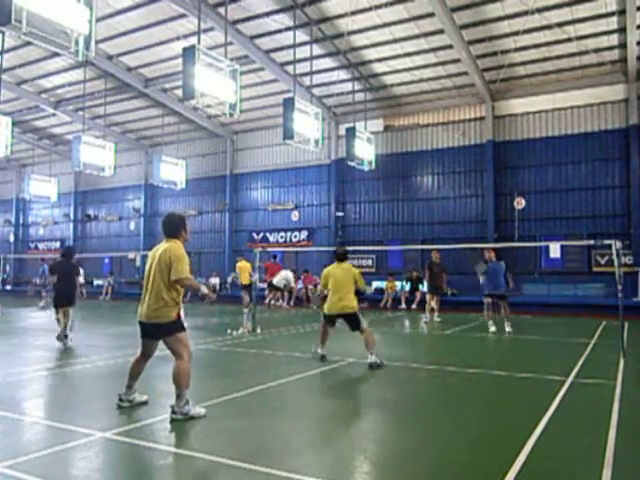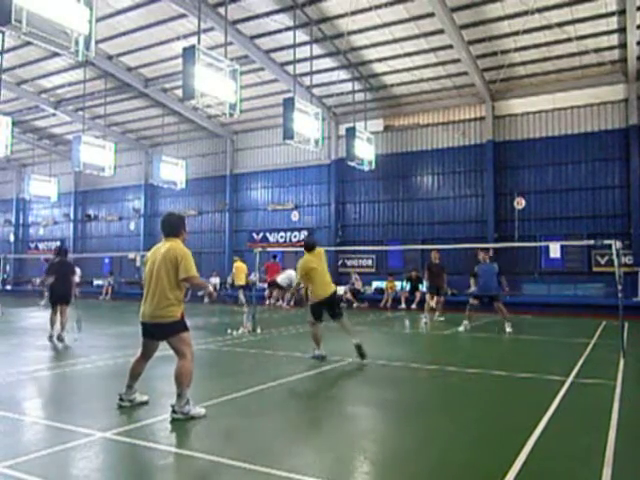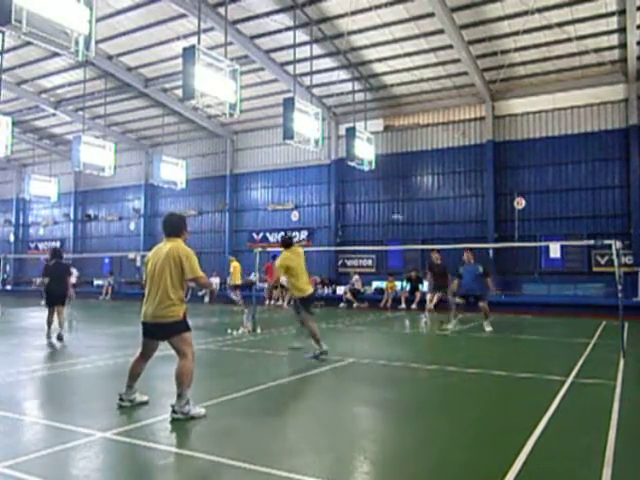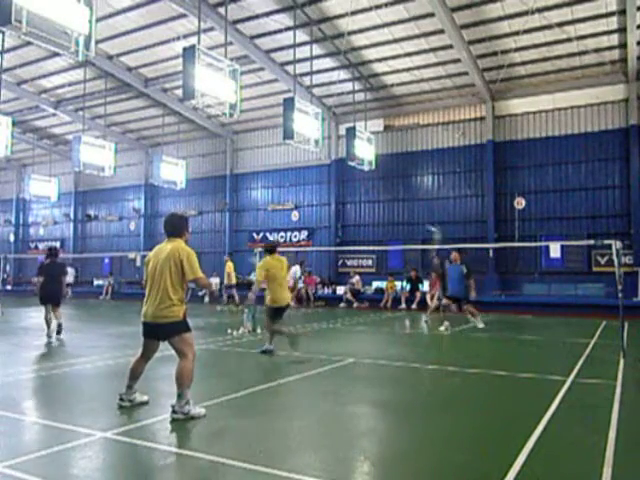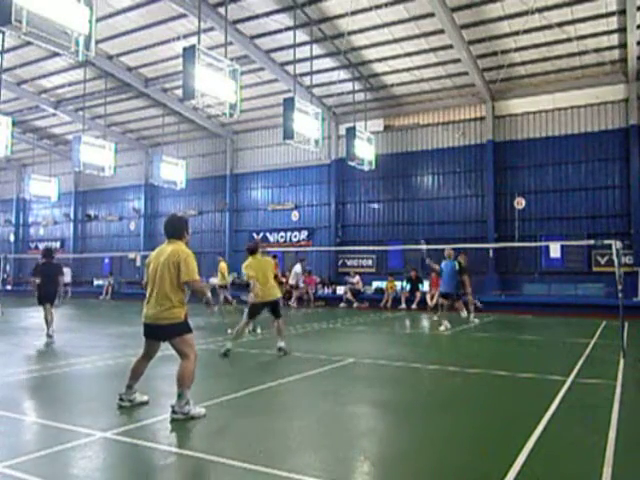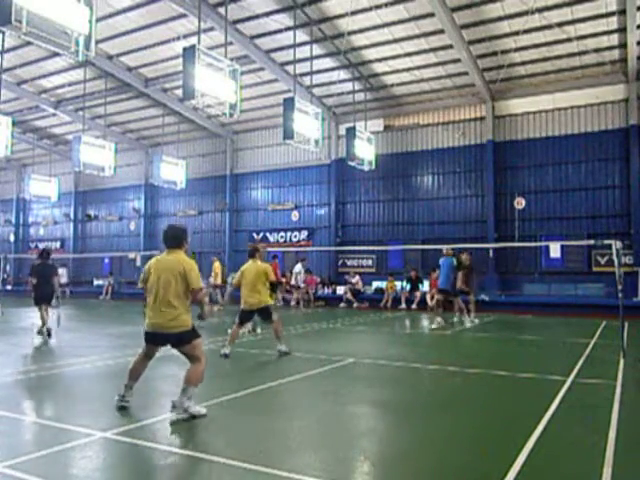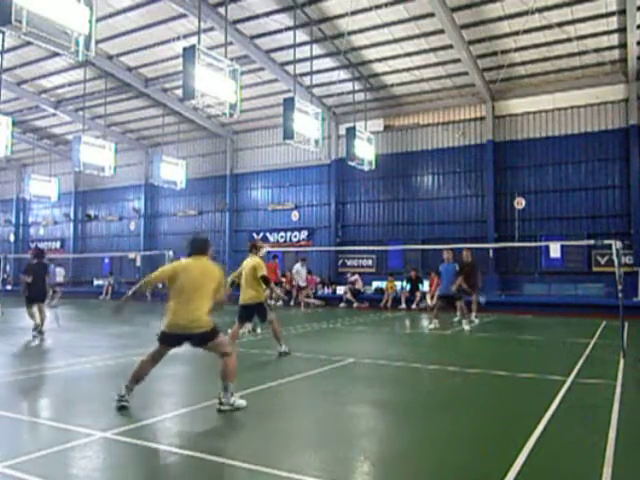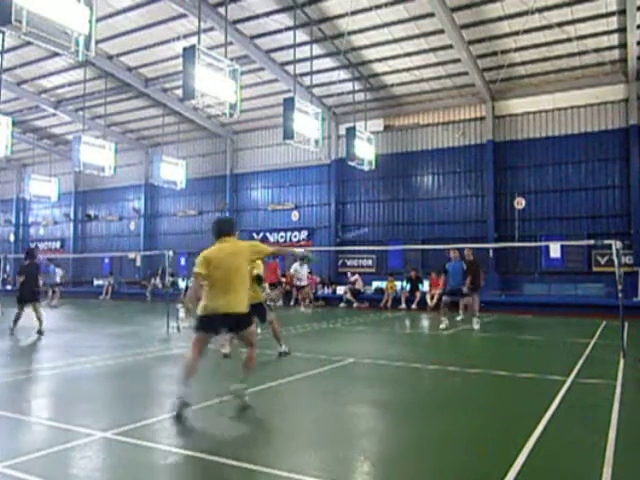
dt=0.2s
person 1, frame 1
left shoulder: (157, 249)
right shoulder: (176, 251)
right elbow: (183, 280)
right wrist: (202, 289)
left hip: (146, 313)
right hip: (166, 314)
left knee: (145, 355)
right knee: (183, 355)
left ankle: (127, 395)
right ankle: (181, 406)
person 1, frame 2
left shoulder: (153, 251)
right shoulder: (180, 251)
right elbow: (193, 280)
right wrist: (208, 288)
left hip: (148, 313)
right hip: (170, 314)
left knee: (145, 355)
right knee: (186, 355)
left ankle: (128, 395)
right ankle: (182, 406)
person 1, frame 3
left shoulder: (154, 251)
right shoulder: (183, 251)
right elbow: (200, 280)
right wrist: (211, 286)
left hip: (149, 313)
right hip: (171, 314)
left knee: (145, 355)
right knee: (187, 355)
left ankle: (128, 395)
right ankle: (182, 406)
person 1, frame 4
left shoulder: (155, 251)
right shoulder: (184, 251)
right elbow: (200, 281)
right wrist: (211, 287)
left hip: (150, 314)
right hip: (171, 314)
left knee: (145, 355)
right knee: (187, 356)
left ankle: (128, 395)
right ankle: (182, 406)
person 1, frame 5
left shoulder: (156, 253)
right shoulder: (184, 253)
right elbow: (193, 284)
right wrist: (207, 294)
left hip: (150, 315)
right hip: (172, 316)
left knee: (147, 355)
right knee: (189, 356)
left ankle: (128, 394)
right ankle: (181, 406)
person 1, frame 6
left shoulder: (154, 262)
right shoulder: (188, 264)
left elbow: (141, 287)
right elbow: (200, 296)
right wrist: (204, 305)
left hip: (154, 324)
right hip: (179, 324)
left knee: (145, 356)
right knee: (198, 360)
left ankle: (124, 395)
right ankle: (182, 403)
person 1, frame 7
left shoulder: (178, 266)
right shoulder: (216, 271)
left elbow: (146, 282)
right elbow: (219, 301)
left wrist: (127, 297)
left hip: (174, 325)
right hip: (200, 325)
left knee: (153, 358)
right knee: (229, 353)
left ankle: (125, 395)
right ankle: (226, 398)
person 1, frame 8
left shoulder: (206, 255)
right shoulder: (246, 247)
left elbow: (197, 282)
right elbow: (274, 251)
left wrist: (192, 300)
right wrist: (291, 251)
left hip: (209, 310)
right hip: (237, 309)
left knee: (196, 352)
right knee: (251, 346)
left ankle: (184, 397)
right ankle: (241, 386)
